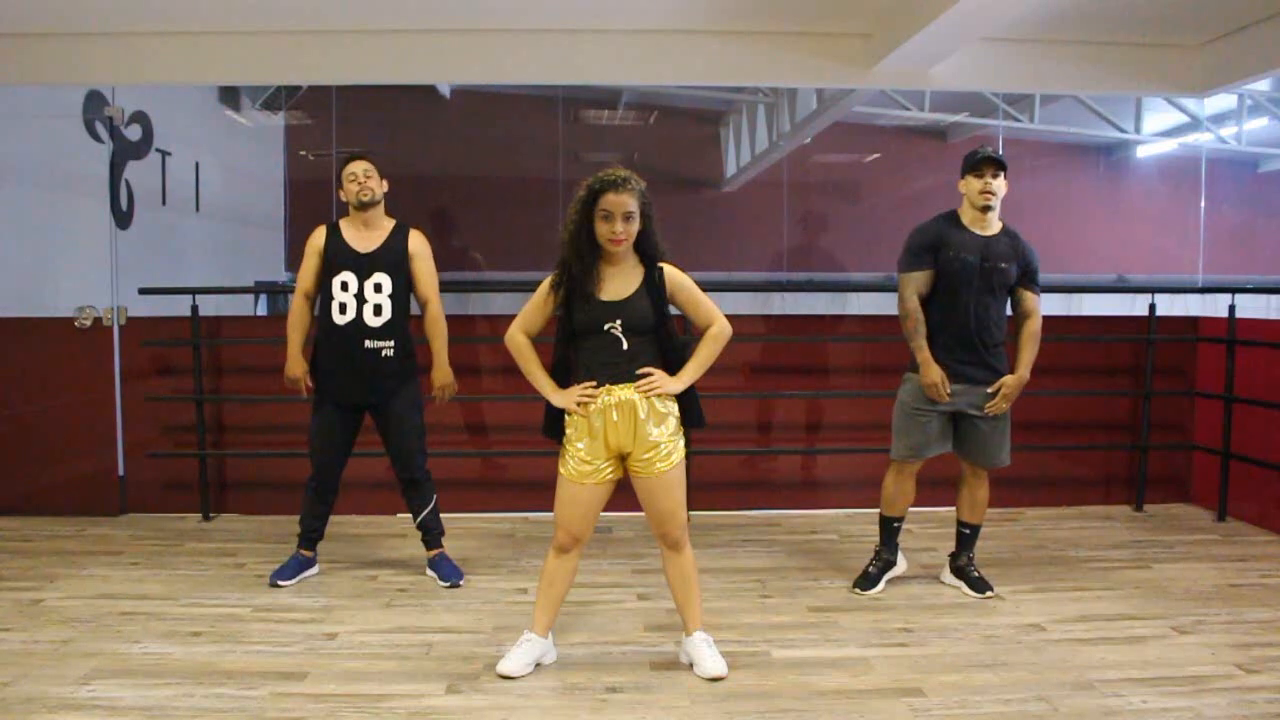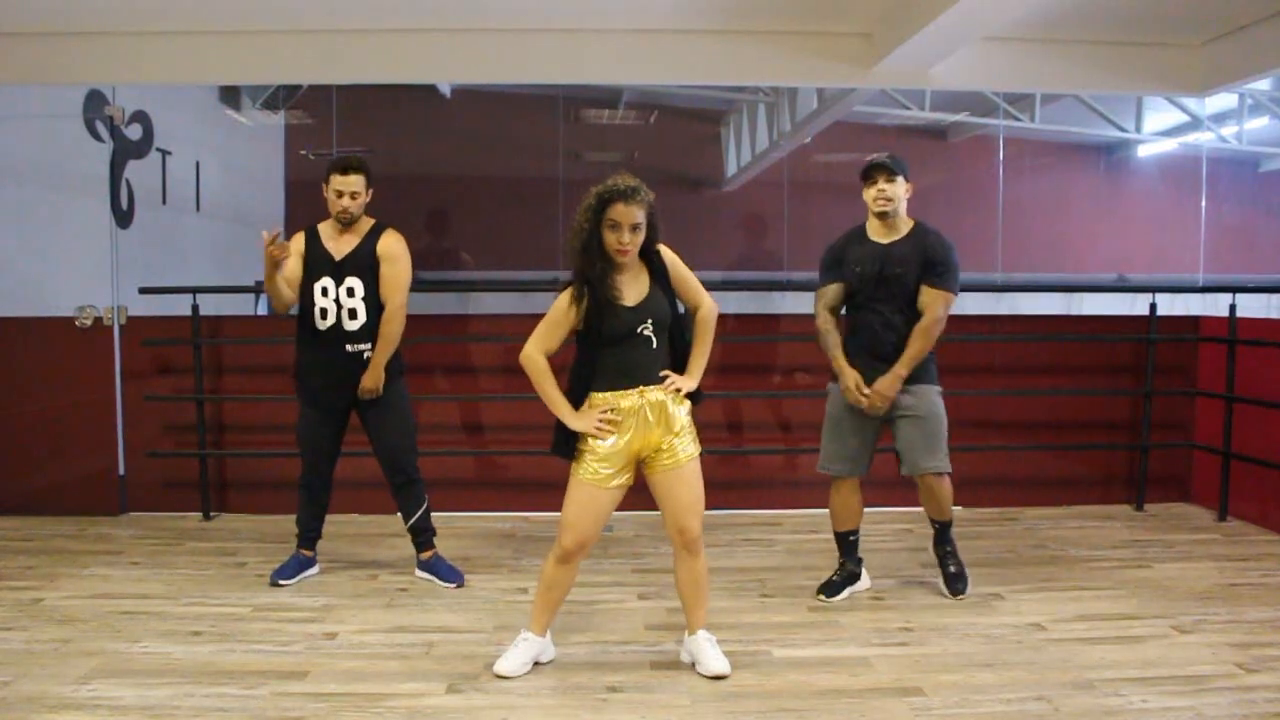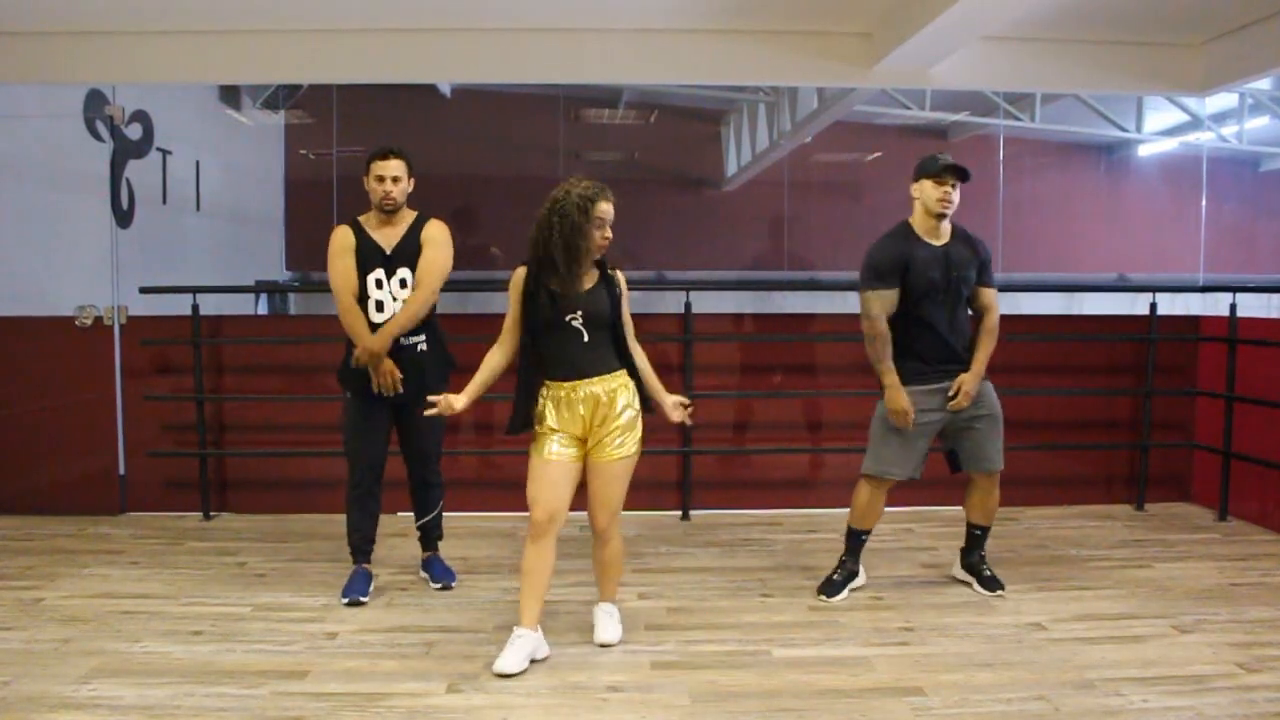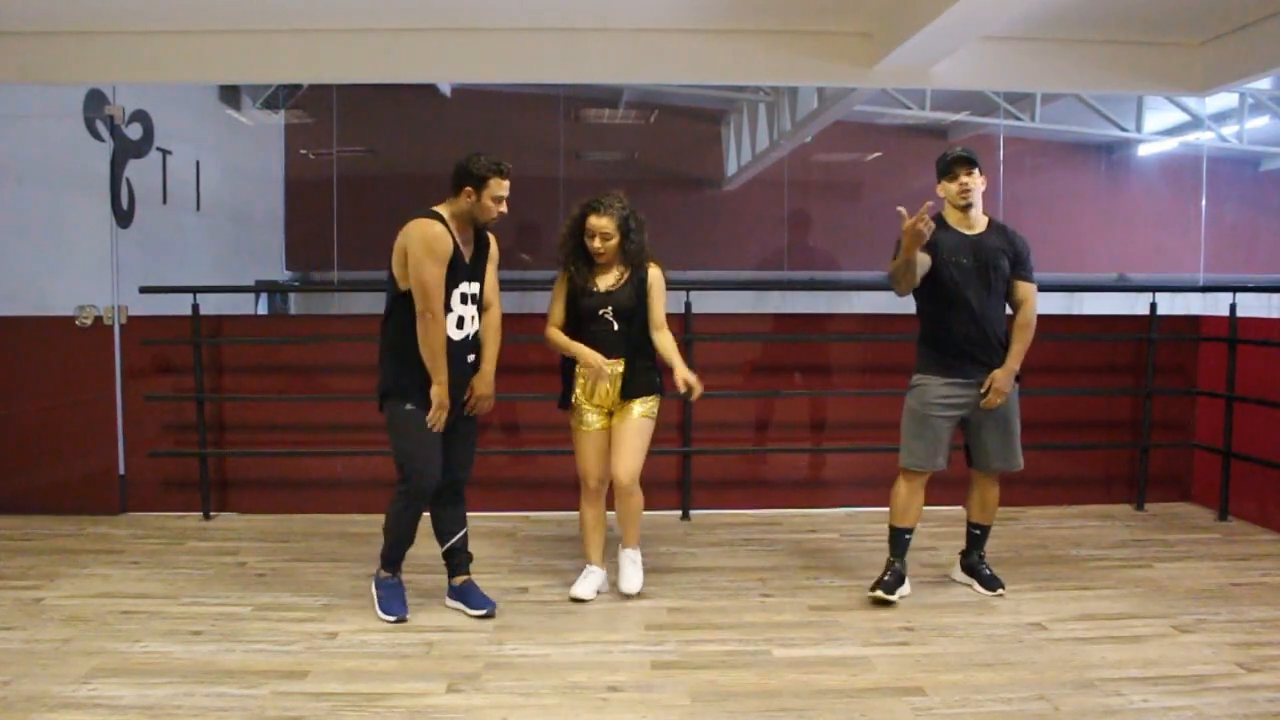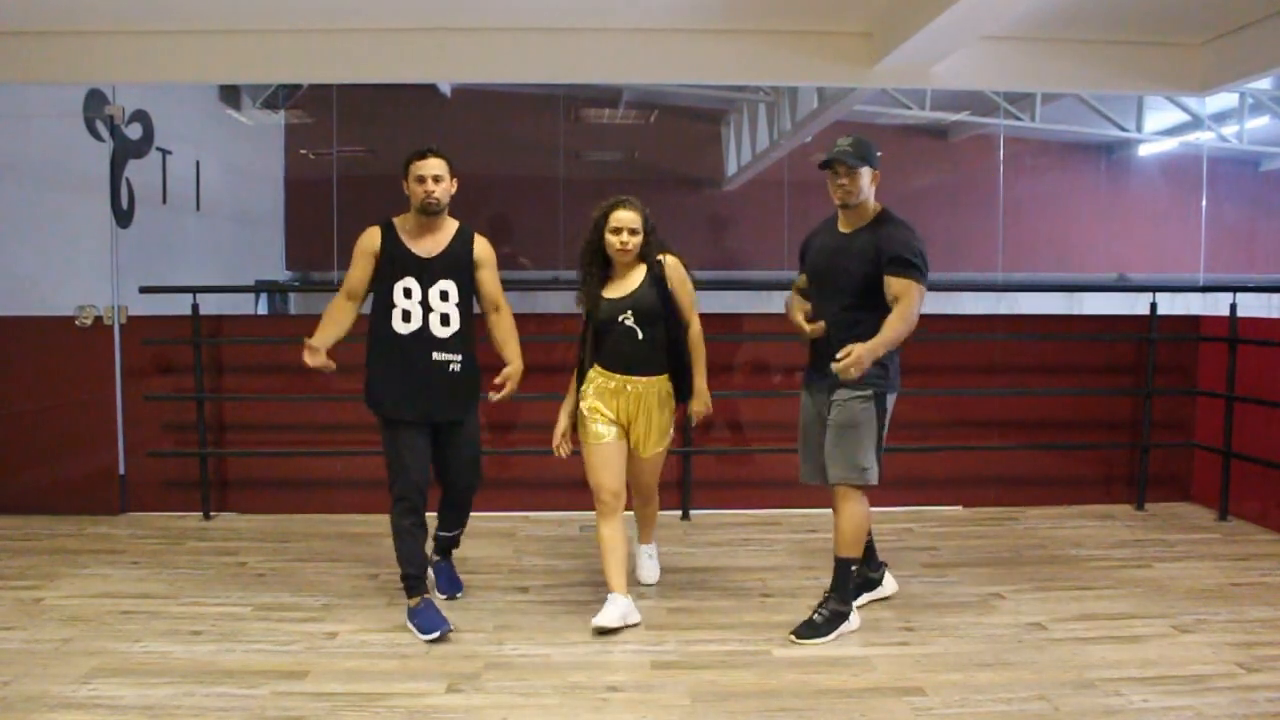
dt=1s
person 1, frame 1
left shoulder: (662, 276)
right shoulder: (568, 279)
left elbow: (719, 327)
right elbow: (517, 335)
left wrist: (682, 380)
right wrist: (553, 391)
left hip: (653, 418)
right hip: (588, 422)
left knee: (672, 534)
right knee: (567, 538)
left ankle: (696, 638)
right ankle: (537, 638)
person 1, frame 2
left shoulder: (664, 264)
right shoulder: (582, 292)
left elbow: (706, 309)
right elbow: (532, 354)
left wrist: (693, 376)
right wrist: (570, 415)
left hip: (670, 418)
right hip: (610, 426)
left knee: (690, 536)
right knee: (571, 543)
left ankle: (698, 637)
right ankle: (535, 637)
person 1, frame 3
left shoulder: (613, 280)
right shoulder: (528, 278)
right elbow: (508, 345)
left wrist: (660, 397)
right wrist: (466, 396)
left hip: (614, 405)
right hip: (555, 410)
left knee: (605, 523)
right knee: (542, 521)
left ankle: (607, 605)
right ankle: (528, 632)
person 1, frame 4
left shoulder: (647, 273)
right shoulder: (571, 275)
left elbow: (659, 330)
right elbow: (553, 329)
left wrist: (679, 367)
right wrist: (582, 352)
left hip: (635, 385)
right hip: (587, 385)
left knee: (625, 477)
right knee: (592, 482)
left ankle: (630, 552)
right ankle: (593, 567)
person 1, frame 5
left shoulder: (666, 268)
right shoulder: (595, 287)
left elbow: (693, 326)
right elbow: (586, 351)
left wrist: (700, 387)
right wrist: (566, 411)
left hip: (654, 396)
right hip: (601, 396)
left knee: (644, 489)
right knee: (608, 498)
left ankle: (646, 545)
right ankle: (619, 600)
person 2, frame 1
left shoulder: (1019, 250)
right shoulder: (932, 234)
left elbow: (1031, 316)
right elbow: (910, 300)
left wrist: (1021, 374)
right wrist: (925, 363)
left hip: (989, 380)
right hip: (932, 373)
left knee: (977, 470)
right knee: (905, 461)
left ankle: (961, 561)
right ankle: (887, 554)
person 2, frame 2
left shoulder: (934, 247)
right shoulder: (843, 249)
left elbow: (933, 317)
right elbow: (825, 312)
left wrist: (896, 376)
right wrist: (842, 370)
left hip: (913, 380)
right hip: (855, 379)
left knee: (931, 473)
right knee: (842, 475)
left ankle: (945, 548)
right ankle: (850, 567)
person 2, frame 3
left shoulder: (973, 248)
right shoulder: (887, 250)
left elbow: (989, 313)
right elbow: (875, 320)
left wrist: (976, 373)
right wrist: (892, 387)
left hip: (965, 380)
right hip: (909, 382)
left knee: (987, 472)
right knee: (878, 475)
left ankle: (972, 558)
right ankle: (850, 564)
person 2, frame 4
left shoulder: (1010, 241)
right shoulder: (926, 237)
left elbow: (1026, 308)
right elbow: (903, 282)
left wrist: (1009, 369)
right wrist: (908, 247)
left hip: (994, 377)
right hip: (937, 376)
left knee: (989, 472)
right knee: (914, 469)
left ankle: (972, 559)
right ankle: (897, 564)
person 2, frame 5
left shoulder: (896, 237)
right shoulder: (818, 237)
left elbow: (907, 306)
right elbow: (798, 291)
left wrist: (871, 350)
right wrist: (799, 317)
left hip: (865, 381)
right hip: (819, 378)
left knee: (848, 484)
right knee: (838, 483)
left ankle: (840, 602)
right ankle: (871, 573)
person 3, frame 1
left shoulder: (411, 240)
right shoulder: (323, 238)
left elbow: (431, 304)
right elbow: (303, 299)
left wrist: (441, 363)
right wrist: (295, 355)
left hip: (395, 377)
right hip: (334, 377)
left knee: (413, 468)
right knee: (323, 469)
left ankle: (435, 552)
right ankle: (306, 553)
person 3, frame 2
left shoulder: (388, 242)
right shoulder: (303, 242)
left elbow: (396, 309)
right elbow: (282, 305)
left wrist: (377, 368)
right wrist: (271, 269)
left hip: (378, 373)
right hip: (319, 376)
left knee: (403, 466)
right knee: (314, 469)
left ankle: (427, 554)
right ankle: (305, 553)
person 3, frame 3
left shoulder: (433, 230)
right shoulder: (345, 236)
left elbow: (426, 292)
right elbow: (346, 304)
left wrist: (385, 337)
right wrist: (374, 356)
left hip: (422, 370)
right hip: (366, 373)
left knee: (425, 468)
right knee: (364, 473)
left ankle: (430, 553)
right ankle: (362, 566)
person 3, frame 4
left shoulder: (486, 242)
right shoulder: (425, 232)
left elbow: (490, 309)
right elbow: (428, 313)
left wrist: (487, 373)
right wrist: (438, 385)
left hip: (459, 383)
right hip: (412, 383)
left knee: (453, 484)
right knee: (420, 481)
left ankle: (459, 579)
right ankle: (388, 572)
person 3, frame 5
left shoulder: (475, 245)
right shoulder: (377, 239)
left elbow: (497, 308)
right elbow: (349, 298)
left wrist: (513, 359)
right wrist: (320, 341)
left hip: (458, 389)
right hip: (398, 391)
left knee: (462, 483)
right knee: (409, 492)
left ankle: (442, 555)
right ankle: (417, 596)
